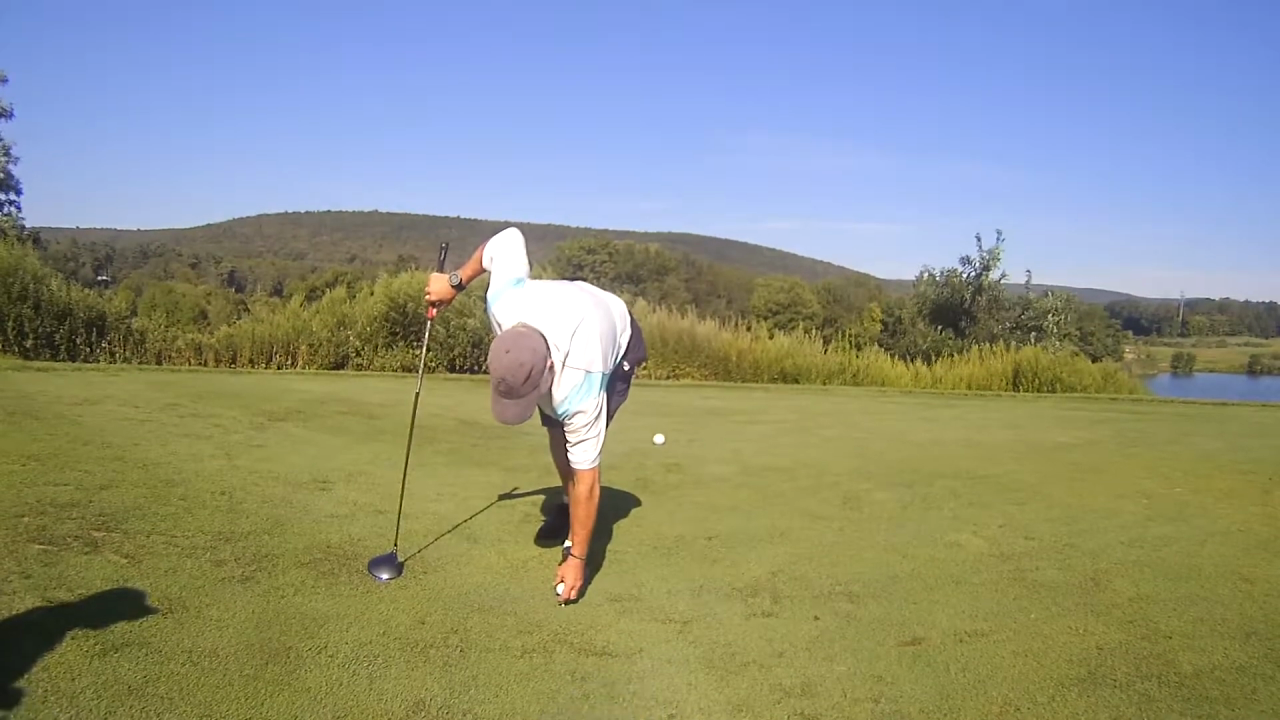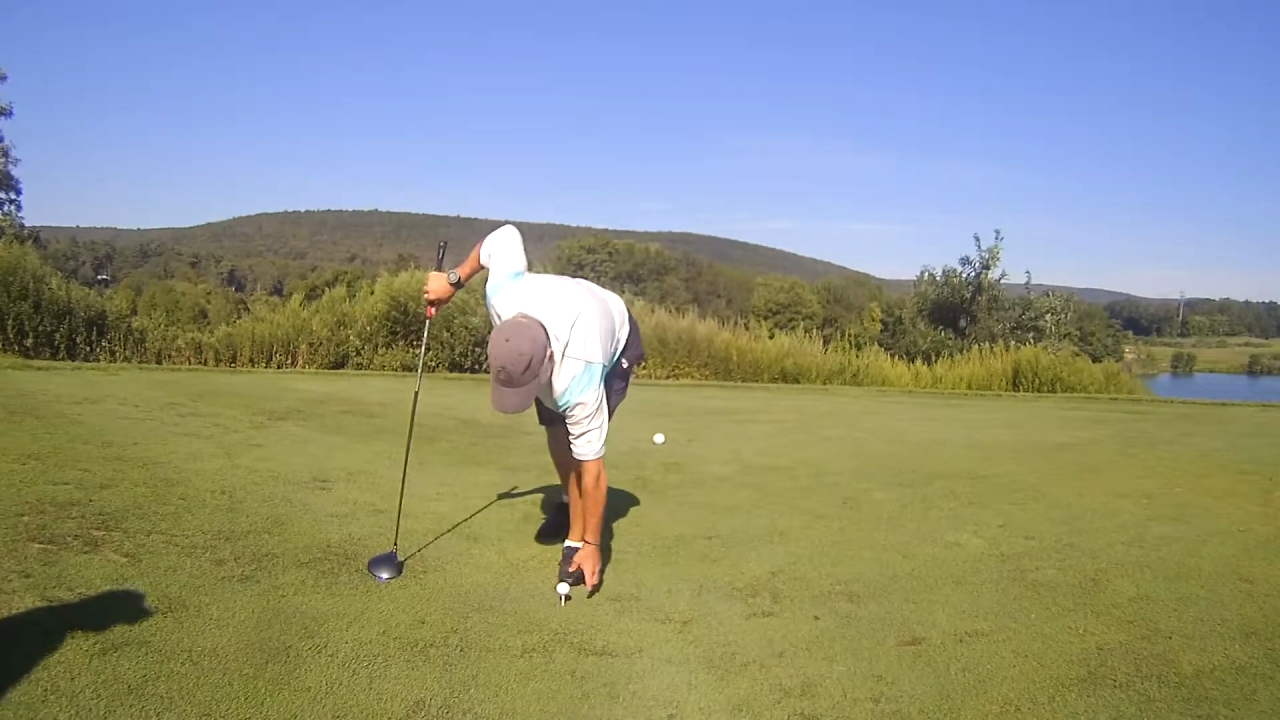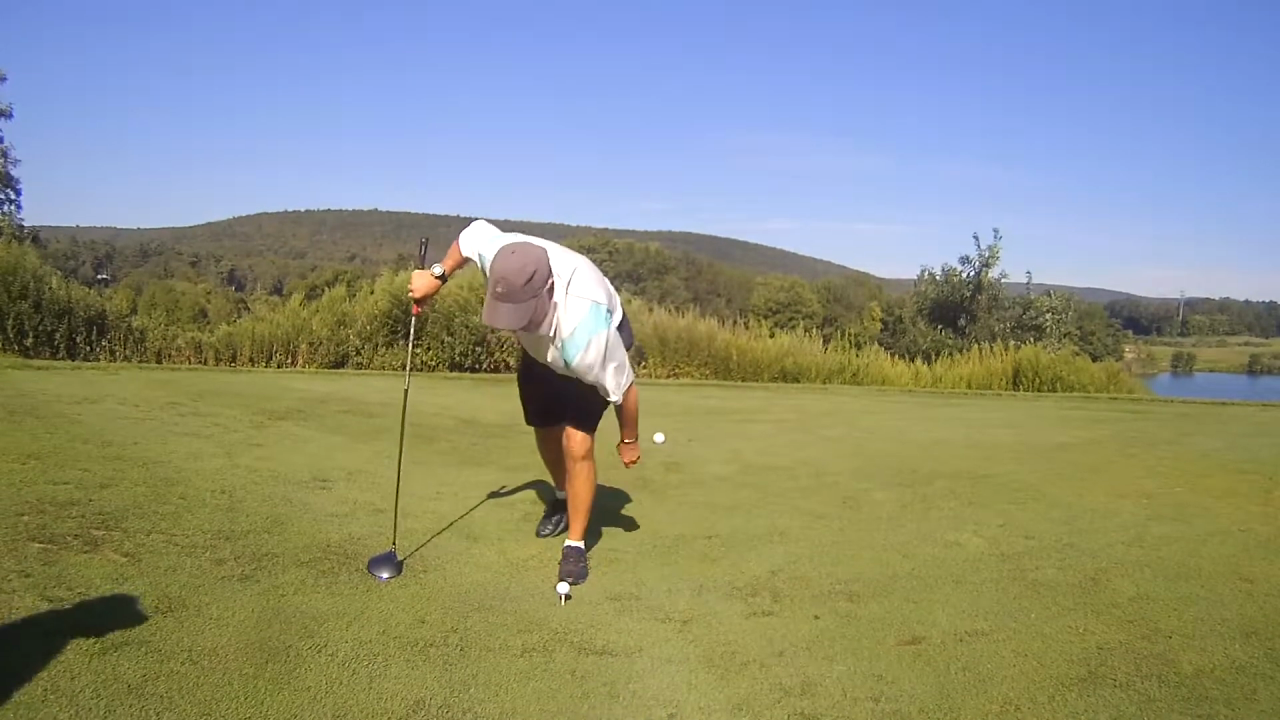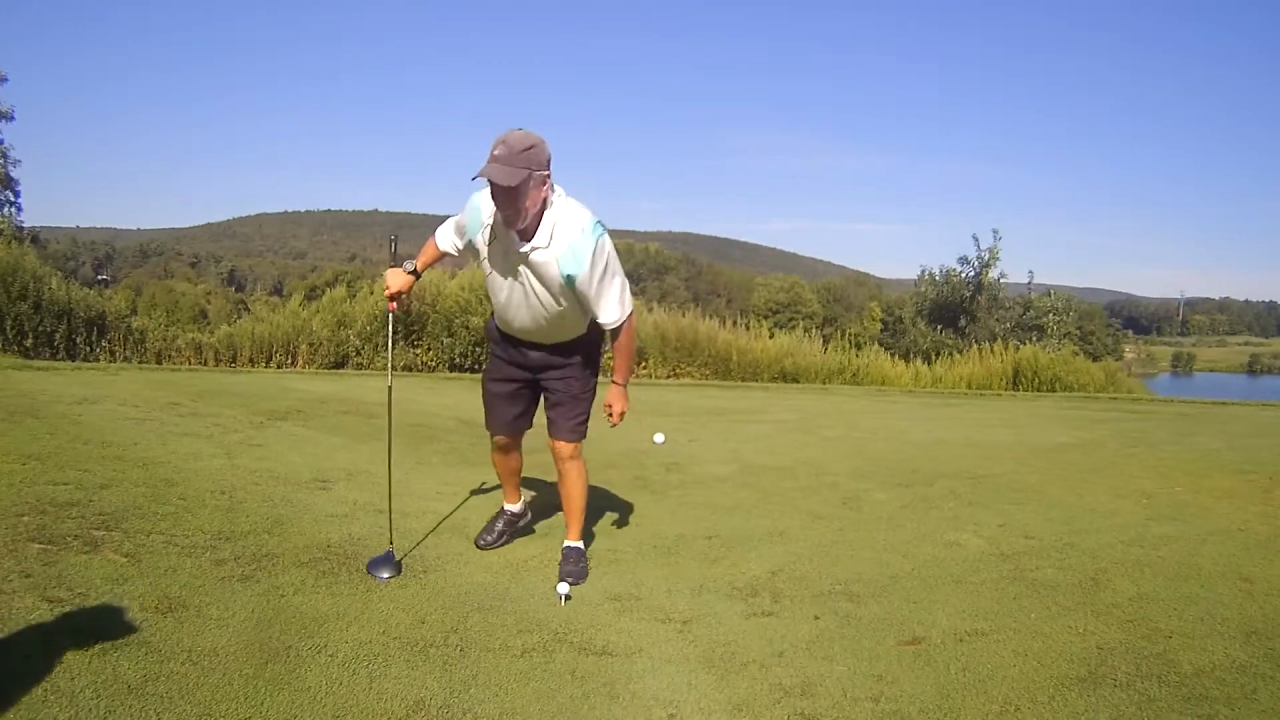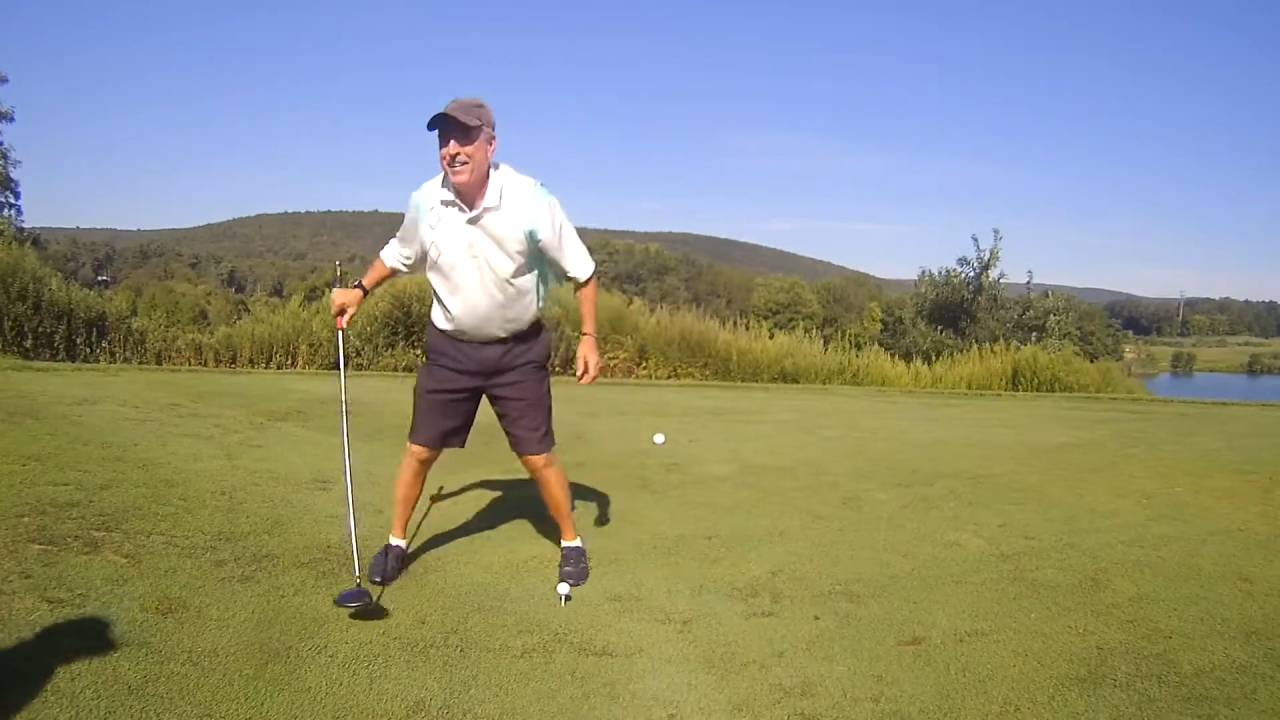
dt=0.3s
person 1, frame 1
left shoulder: (577, 387)
right shoulder: (503, 305)
left elbow: (586, 476)
right elbow: (508, 239)
left wrist: (578, 558)
right wrist: (455, 282)
left hip: (617, 347)
right hip: (572, 315)
left knee: (577, 447)
right knee: (557, 432)
left ankle: (573, 542)
right ankle: (567, 504)
person 1, frame 2
left shoulder: (577, 379)
right shoulder: (503, 297)
left elbow: (592, 466)
right elbow: (505, 236)
left wrist: (591, 546)
right wrist: (454, 280)
left hip: (614, 347)
right hip: (566, 319)
left knee: (577, 446)
right knee: (556, 432)
left ankle: (574, 541)
right ankle: (568, 503)
person 1, frame 3
left shoulder: (586, 325)
right shoulder: (502, 257)
left elbow: (623, 389)
right elbow: (475, 231)
left wrist: (628, 440)
right wrist: (436, 276)
left hip: (590, 359)
right hip: (540, 350)
left knee: (577, 444)
right knee: (545, 432)
left ankle: (575, 546)
right ankle: (564, 500)
person 1, frame 4
left shoulder: (582, 234)
right shoulder: (481, 211)
left elbow: (621, 317)
right elbow: (448, 237)
left wrist: (619, 384)
right wrist: (410, 272)
left hip: (570, 350)
right hip: (510, 342)
left knee: (565, 448)
right knee: (503, 436)
left ankle: (574, 544)
right ankle: (513, 508)
person 1, frame 5
left shoulder: (529, 200)
right shoulder: (425, 201)
left elbow: (581, 271)
right elbow: (399, 252)
left wrist: (588, 338)
right wrist: (358, 290)
left hip: (517, 349)
right hip: (450, 347)
left knee: (538, 456)
right knee: (420, 451)
left ankle: (571, 544)
right ankle: (396, 542)
